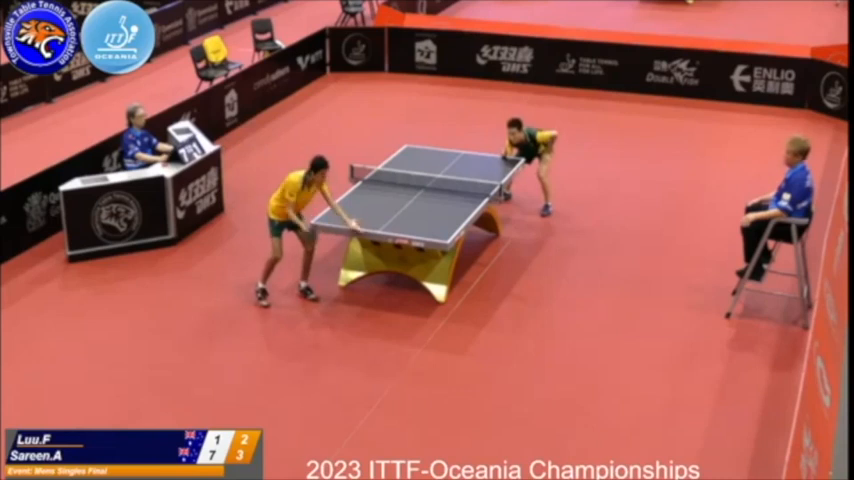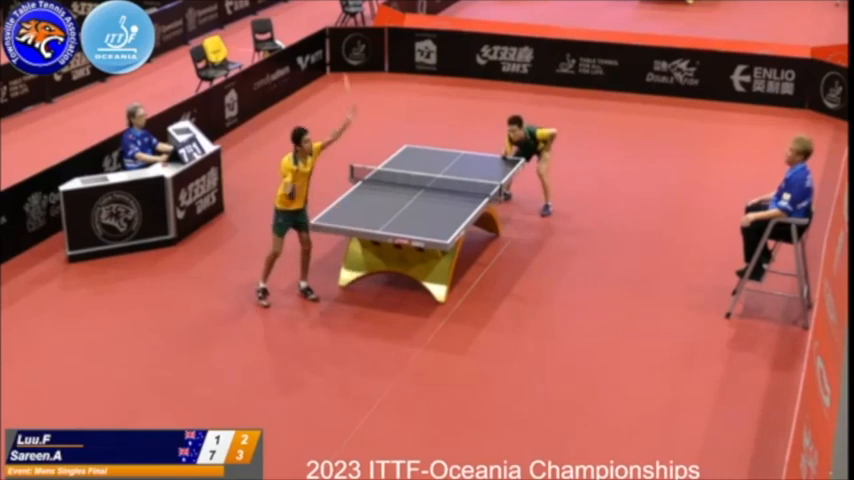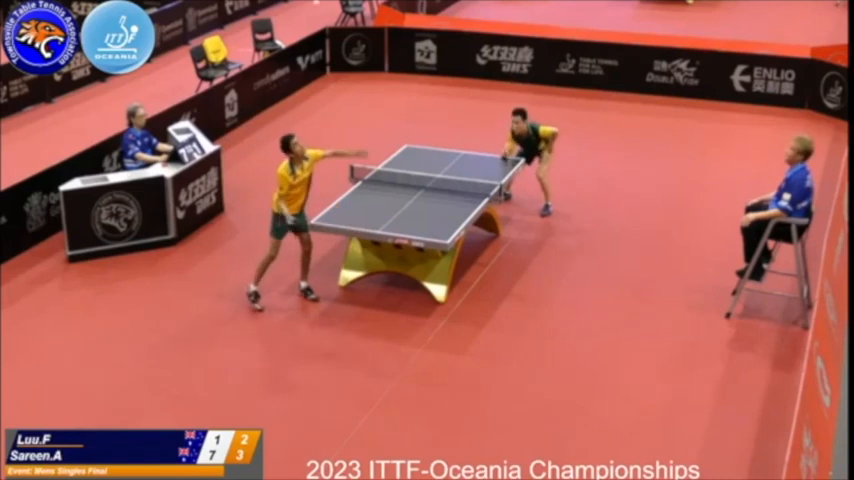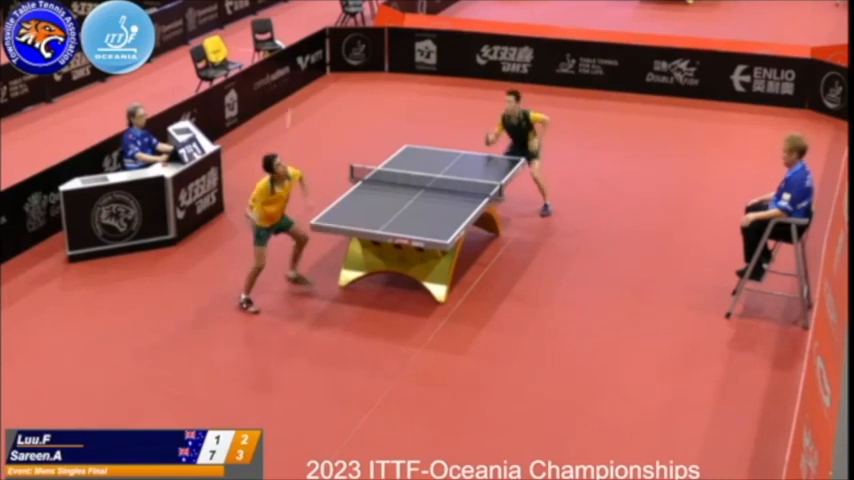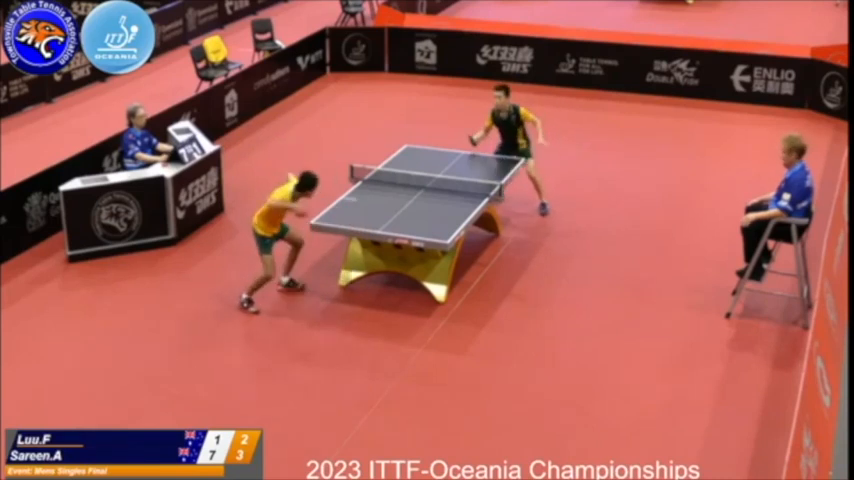
dt=0.4s
person 1, frame 1
left shoulder: (318, 180)
right shoulder: (294, 181)
left elbow: (331, 203)
right elbow: (289, 210)
left wrist: (349, 221)
right wrist: (302, 225)
left hip: (294, 213)
right hip: (277, 215)
left knee: (309, 247)
right knee: (276, 255)
left ankle: (303, 285)
right ankle: (261, 288)
person 1, frame 2
left shoulder: (312, 151)
right shoulder: (287, 163)
left elbow: (332, 138)
right elbow: (286, 188)
left wrist: (347, 122)
right wrist: (289, 191)
left hip: (300, 208)
right hip: (284, 209)
left knee: (306, 246)
right knee: (276, 250)
left ankle: (303, 284)
right ankle: (262, 287)
person 1, frame 3
left shoulder: (309, 156)
right shoulder: (284, 172)
left elbow: (331, 153)
right elbow: (280, 199)
left wrist: (353, 153)
right wrist: (287, 214)
left hip: (298, 211)
right hip: (283, 214)
left knee: (307, 246)
right knee: (272, 254)
left ankle: (303, 285)
right ankle: (253, 289)
person 1, frame 4
left shoulder: (291, 173)
right shoulder: (263, 186)
left elbow: (300, 178)
right elbow: (250, 208)
left wrist: (307, 199)
right wrist: (252, 217)
left hip: (279, 217)
right hip: (262, 223)
left knee: (303, 238)
right knee: (259, 264)
left ankle: (293, 273)
right ankle: (244, 298)
person 1, frame 5
left shoulder: (295, 183)
right shoulder: (285, 193)
left elbow: (290, 175)
right elbow: (271, 203)
right wrist: (291, 207)
left hip: (276, 224)
right hip: (263, 230)
left knee: (299, 242)
right knee: (269, 274)
left ankle: (285, 280)
right ankle: (246, 297)
person 2, frame 1
left shoulder: (798, 178)
right shoulder: (797, 171)
left elbow: (784, 211)
right elbow: (781, 193)
left wrist: (755, 216)
right wrist: (761, 199)
right hip: (789, 213)
left knee: (749, 226)
right knee: (751, 209)
left ankle: (757, 267)
right ankle: (763, 257)
person 2, frame 2
left shoulder: (799, 178)
right shoulder: (797, 170)
left elbow: (784, 211)
right elbow: (781, 193)
left wrist: (755, 216)
right wrist: (760, 199)
right hip: (789, 213)
left knee: (750, 226)
right knee: (751, 209)
left ankle: (757, 267)
right ankle: (764, 257)
person 2, frame 3
left shoulder: (798, 178)
right shoulder: (797, 170)
left elbow: (784, 211)
right elbow: (781, 194)
left wrist: (755, 216)
right wrist: (760, 199)
right hip: (788, 213)
left knee: (750, 226)
right knee: (751, 209)
left ankle: (756, 267)
right ankle: (764, 257)
person 2, frame 4
left shoulder: (798, 178)
right shoulder: (797, 170)
left elbow: (784, 211)
right elbow: (781, 194)
left wrist: (755, 216)
right wrist: (760, 199)
right hip: (790, 213)
left knee: (750, 226)
right knee: (751, 209)
left ankle: (756, 268)
right ankle: (764, 257)
person 2, frame 5
left shoulder: (797, 178)
right shoulder: (798, 170)
left elbow: (784, 211)
right elbow: (781, 194)
left wrist: (755, 216)
right wrist: (760, 199)
right hip: (790, 214)
left knee: (749, 226)
right knee: (751, 209)
left ankle: (756, 268)
right ankle: (764, 257)
person 3, frame 1
left shoulder: (535, 136)
right shoulder: (511, 139)
left elbow: (555, 134)
right elbow: (508, 156)
left wrist: (549, 150)
right wrist: (505, 155)
left hip: (543, 150)
right hip: (526, 149)
left knee: (541, 174)
left ankle: (548, 204)
right ankle: (506, 192)
person 3, frame 2
left shoulder: (534, 133)
right shoulder: (511, 137)
left elbow: (554, 132)
right elbow: (508, 153)
left wrist: (547, 149)
right wrist: (506, 154)
left hip: (541, 147)
right hip: (524, 148)
left knee: (541, 172)
left ankle: (548, 204)
right ankle: (506, 192)
person 3, frame 3
left shoulder: (537, 130)
right shoulder: (513, 132)
left elbow: (555, 132)
right elbow: (509, 150)
left wrist: (548, 150)
right wrist: (506, 153)
left hip: (542, 149)
right hip: (527, 149)
left knee: (540, 175)
left ankle: (548, 204)
right ankle: (506, 192)
person 3, frame 4
left shoulder: (528, 115)
right shoulder: (504, 118)
left elbow: (546, 120)
right elbow: (496, 135)
left wrist: (537, 138)
right wrist: (490, 139)
left hip: (531, 146)
right hip: (516, 146)
left knee: (535, 175)
left ankle: (546, 203)
person 3, frame 5
left shoulder: (519, 111)
right shoulder: (494, 113)
left elbow: (536, 121)
right elbow: (486, 130)
left wrist: (540, 137)
right wrist: (475, 138)
left hip: (522, 145)
right hip: (506, 146)
left knee: (531, 174)
left ankle: (543, 202)
